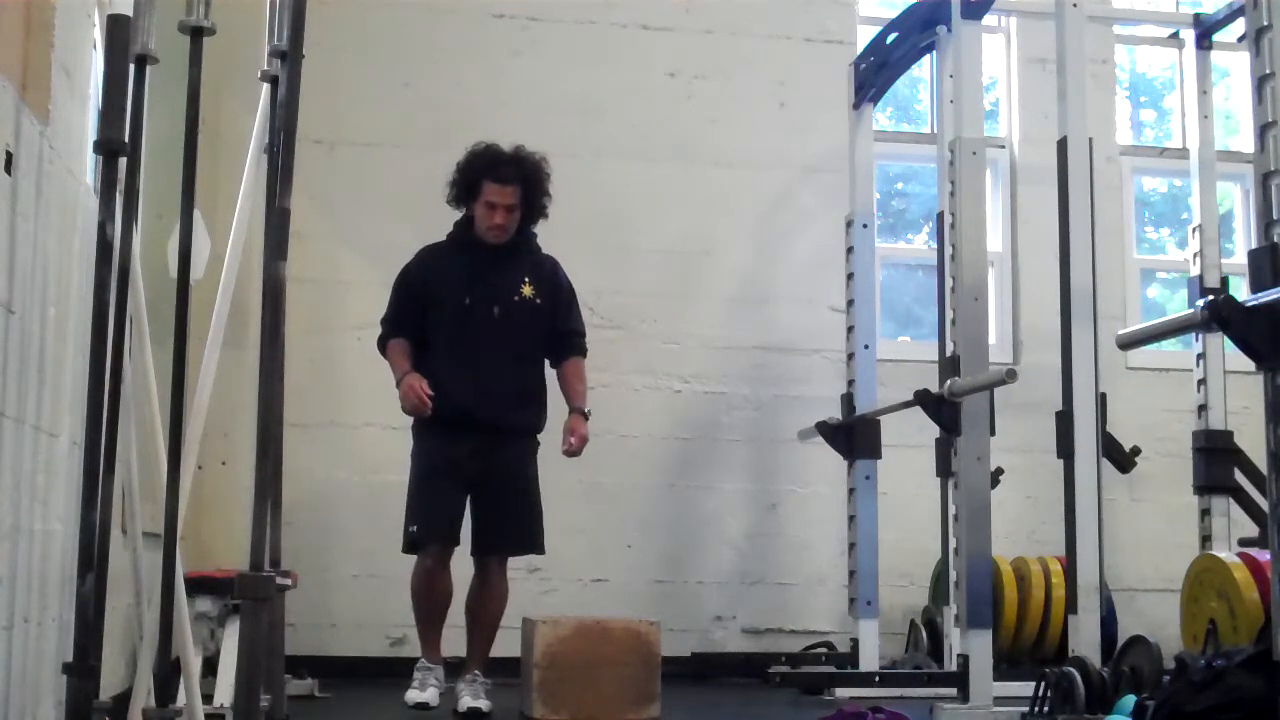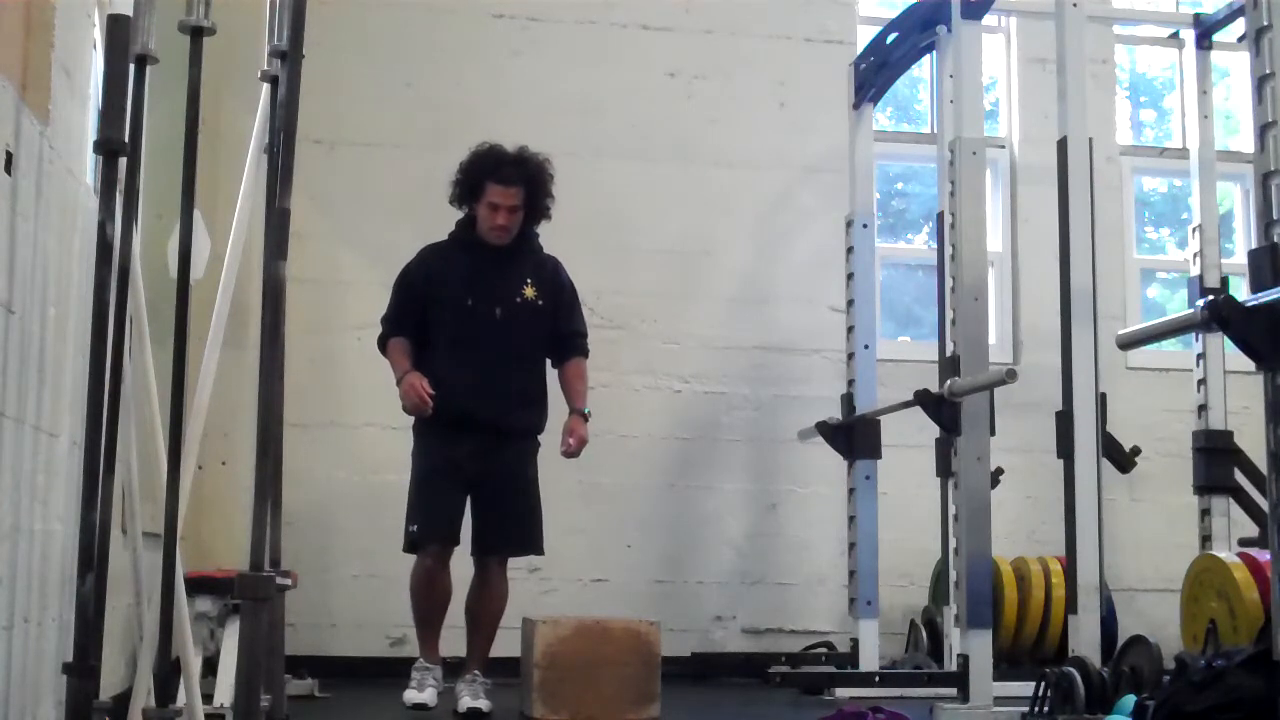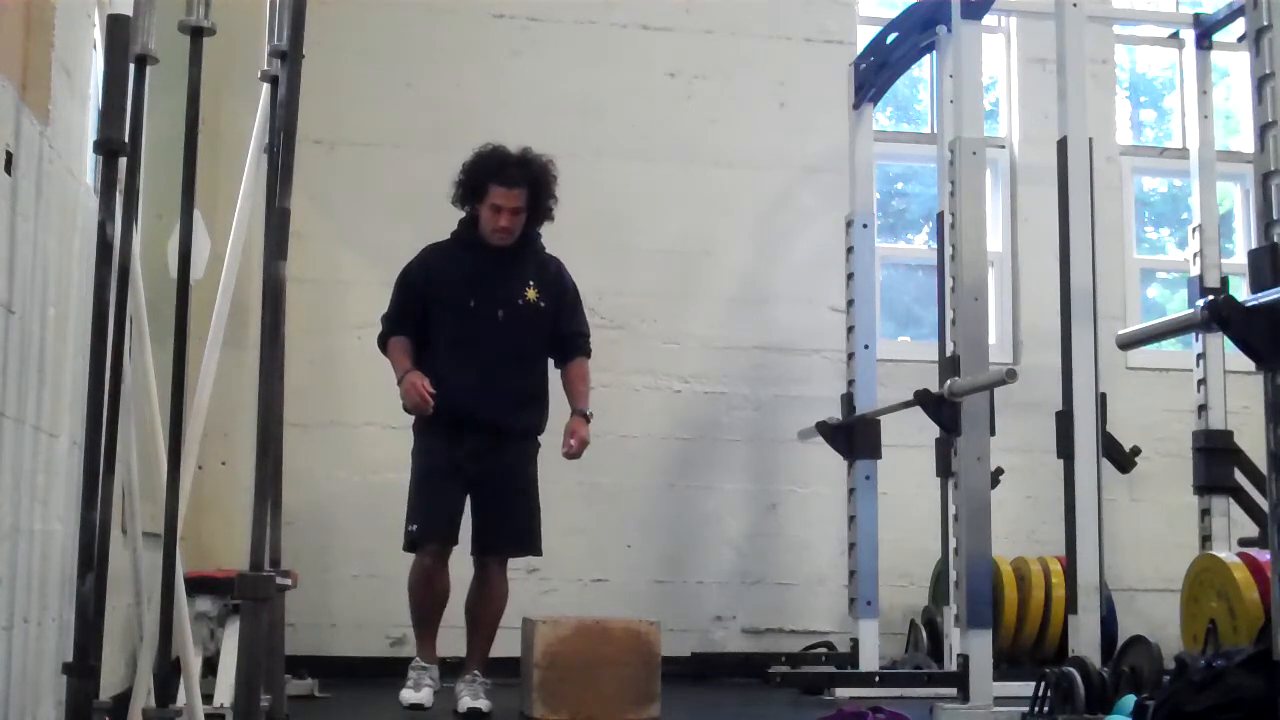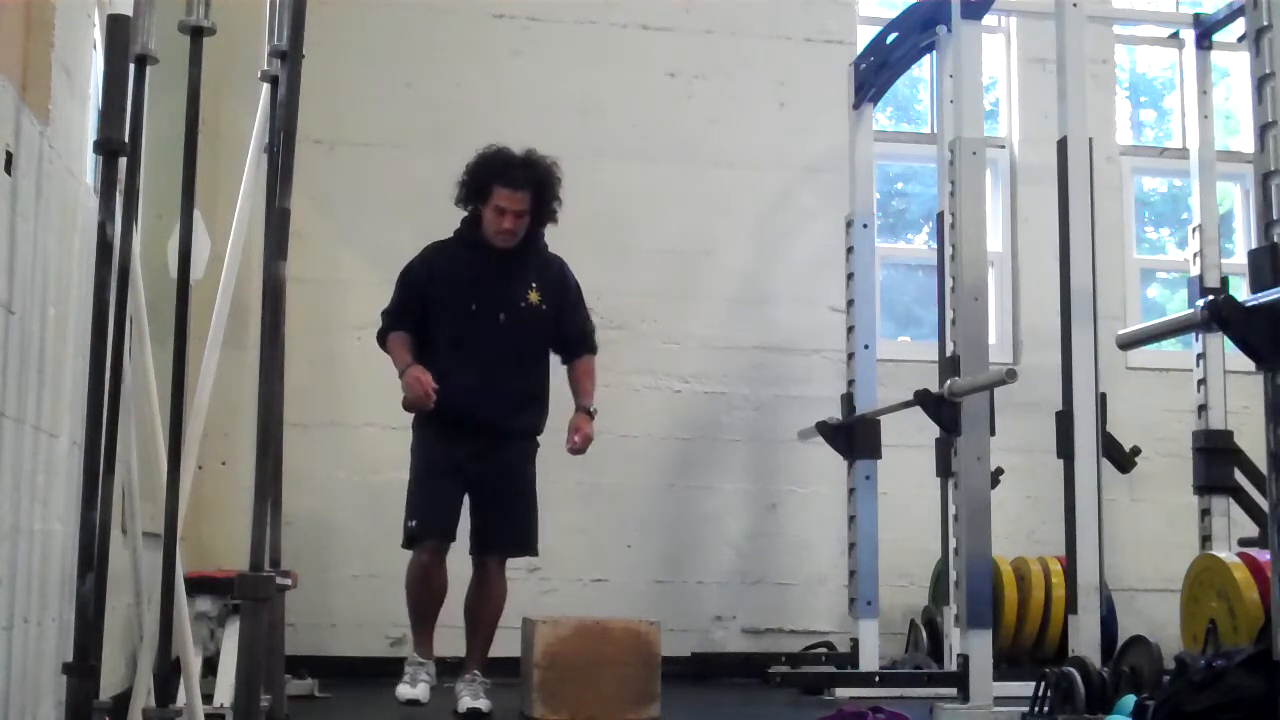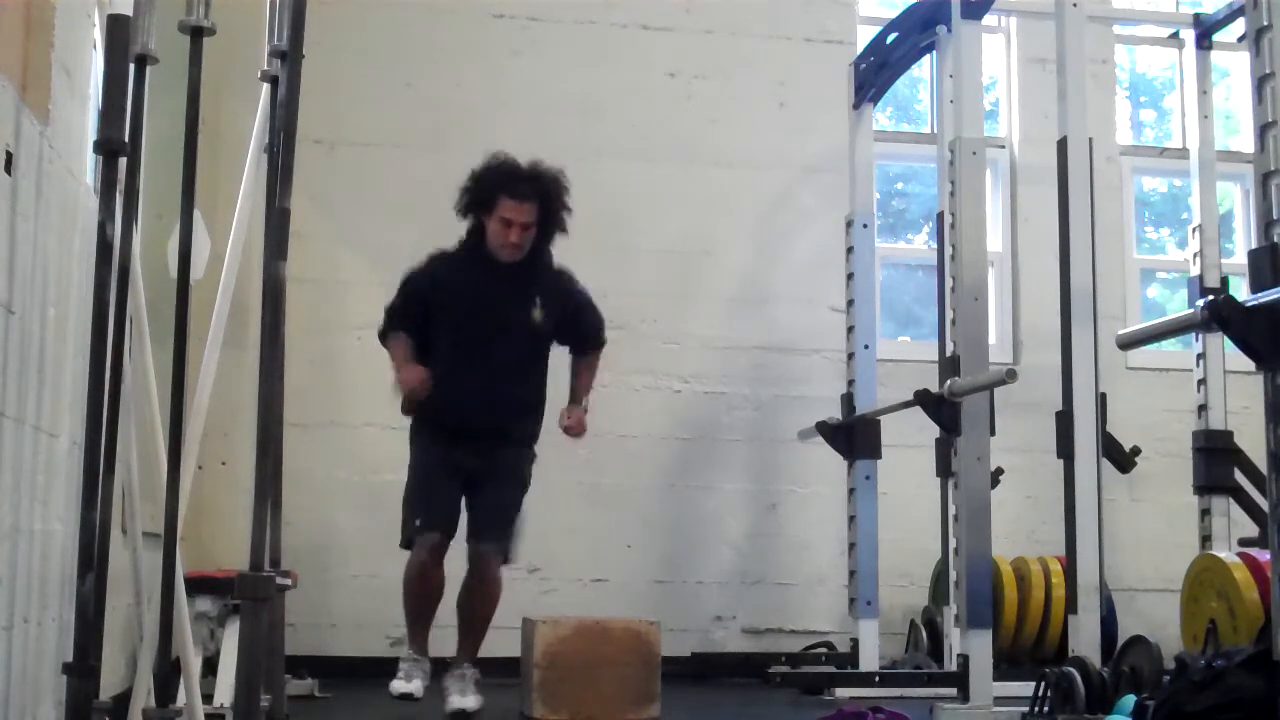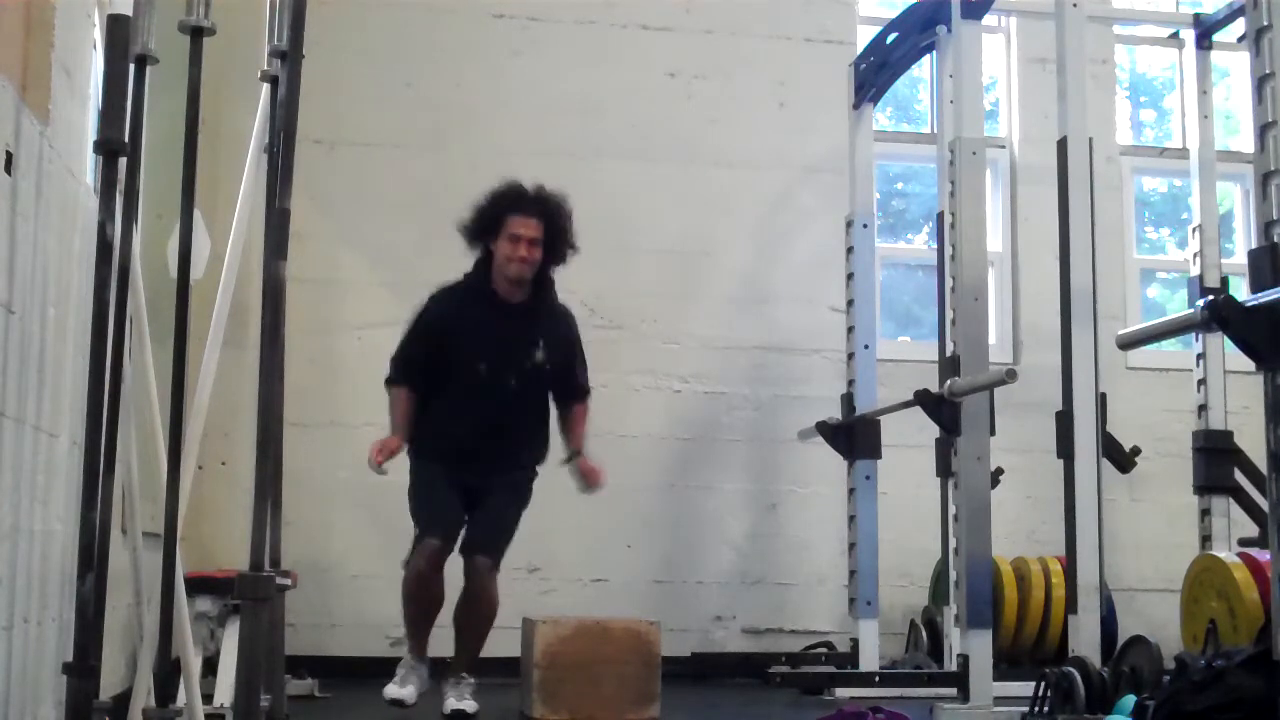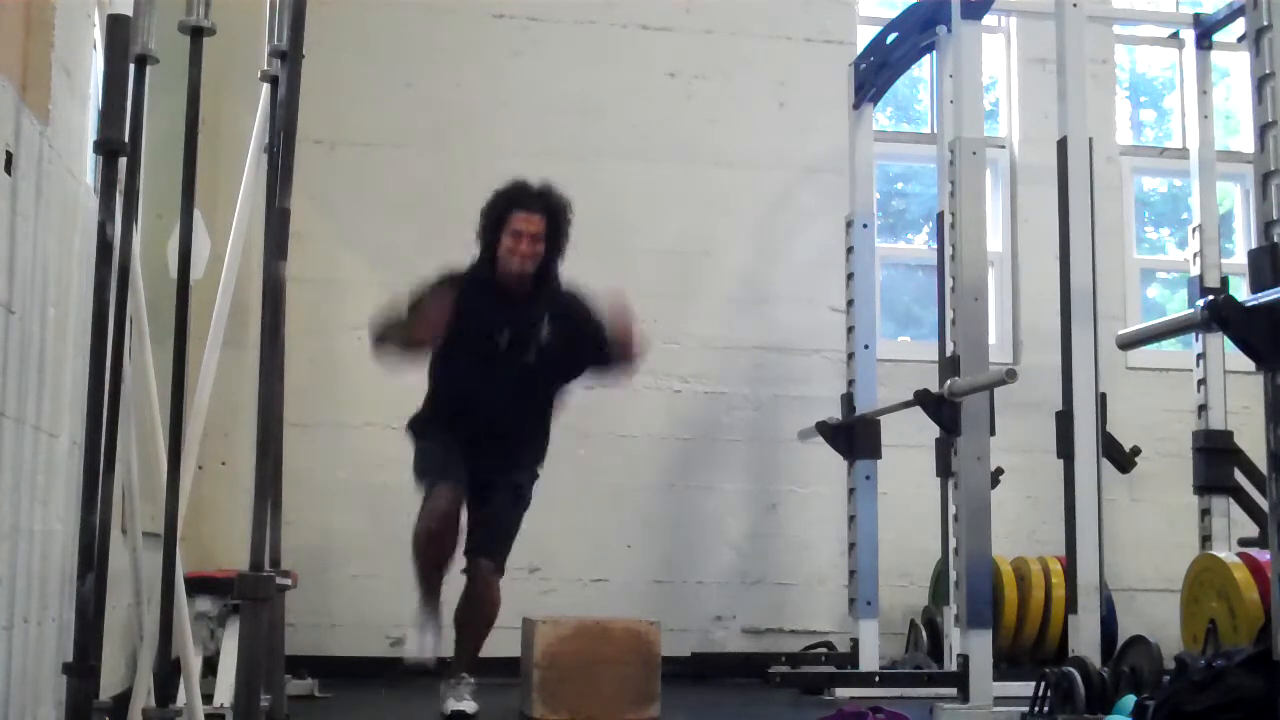
dt=0.1s
person 1, frame 1
left shoulder: (545, 273)
right shoulder: (432, 264)
left elbow: (568, 348)
right elbow: (395, 330)
left wrist: (578, 410)
right wrist: (405, 374)
left hip: (512, 440)
right hip: (441, 435)
left knee: (493, 560)
right knee: (432, 551)
right ankle: (429, 664)
person 1, frame 2
left shoulder: (547, 274)
right shoulder: (433, 264)
left elbow: (570, 348)
right elbow: (396, 329)
left wrist: (578, 411)
right wrist: (406, 373)
left hip: (512, 441)
right hip: (442, 435)
left knee: (493, 560)
right knee: (432, 551)
right ankle: (428, 664)
person 1, frame 3
left shoulder: (549, 275)
right shoulder: (435, 263)
left elbow: (573, 350)
right elbow: (396, 328)
left wrist: (579, 412)
right wrist: (407, 373)
left hip: (512, 441)
right hip: (442, 434)
left knee: (492, 560)
right knee: (431, 549)
right ankle: (424, 663)
person 1, frame 4
left shoulder: (552, 275)
right shoulder: (438, 262)
left elbow: (579, 346)
right elbow: (396, 324)
left wrist: (584, 408)
right wrist: (408, 367)
left hip: (511, 440)
right hip: (441, 432)
left knee: (491, 560)
right knee: (429, 547)
right ankle: (421, 660)
person 1, frame 5
left shoulder: (557, 287)
right shoulder: (442, 274)
left elbow: (588, 337)
right elbow: (396, 325)
left wrist: (577, 401)
right wrist: (406, 365)
left hip: (506, 446)
right hip: (440, 437)
left knee: (487, 554)
right knee: (428, 542)
left ankle: (463, 670)
right ankle: (415, 653)
person 1, frame 6
left shoulder: (555, 324)
right shoulder: (449, 308)
left elbow: (572, 394)
right elbow: (405, 377)
left wrist: (577, 454)
right wrist: (398, 434)
left hip: (507, 470)
right hip: (439, 459)
left knee: (481, 568)
right knee: (430, 549)
left ankle: (461, 677)
right ankle: (414, 661)
person 1, frame 7
left shoulder: (564, 310)
right shoulder: (455, 292)
left elbow: (613, 359)
right elbow: (388, 340)
left wrist: (623, 341)
right wrist: (416, 331)
left hip: (512, 456)
right hip: (447, 439)
left knee: (486, 569)
right knee: (438, 507)
right ankle: (428, 613)
